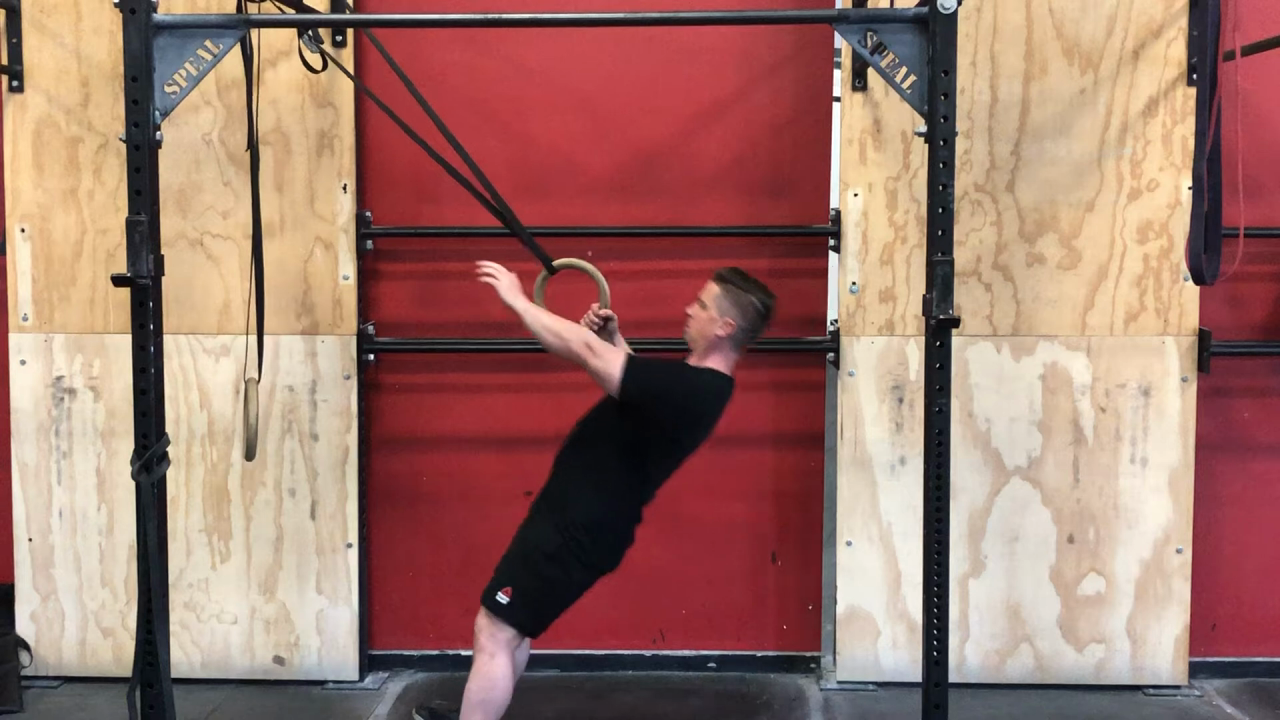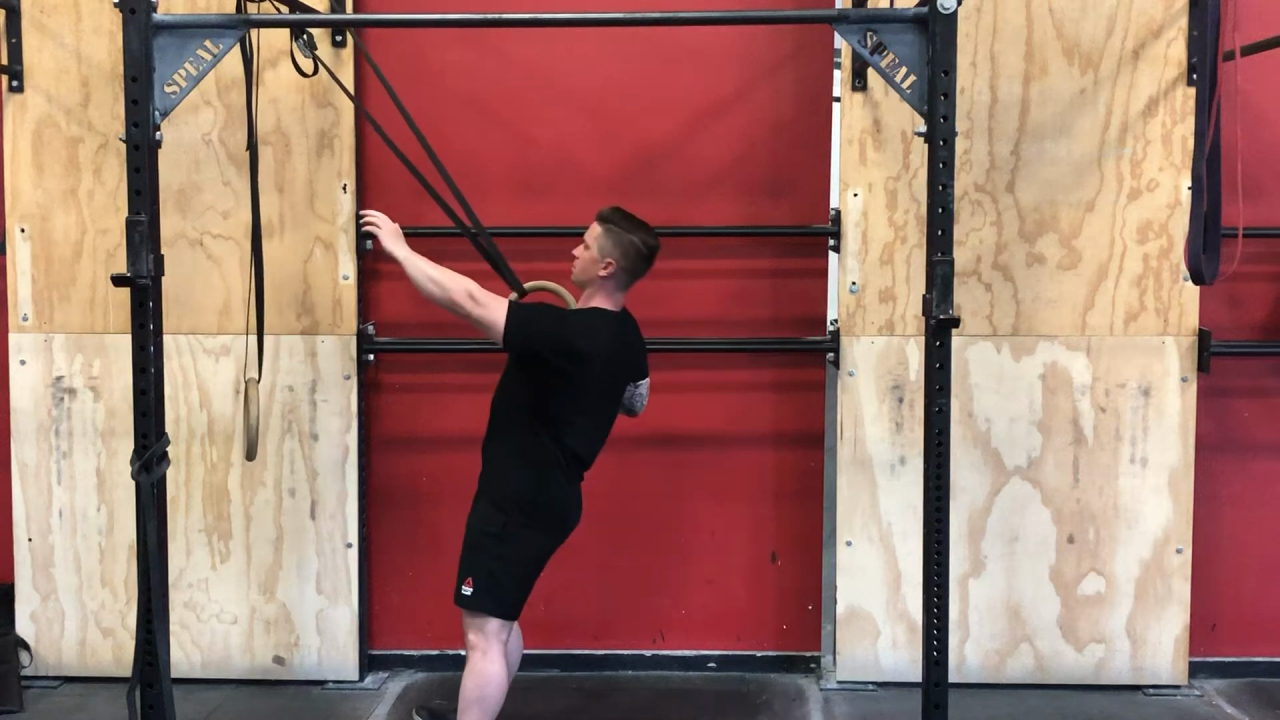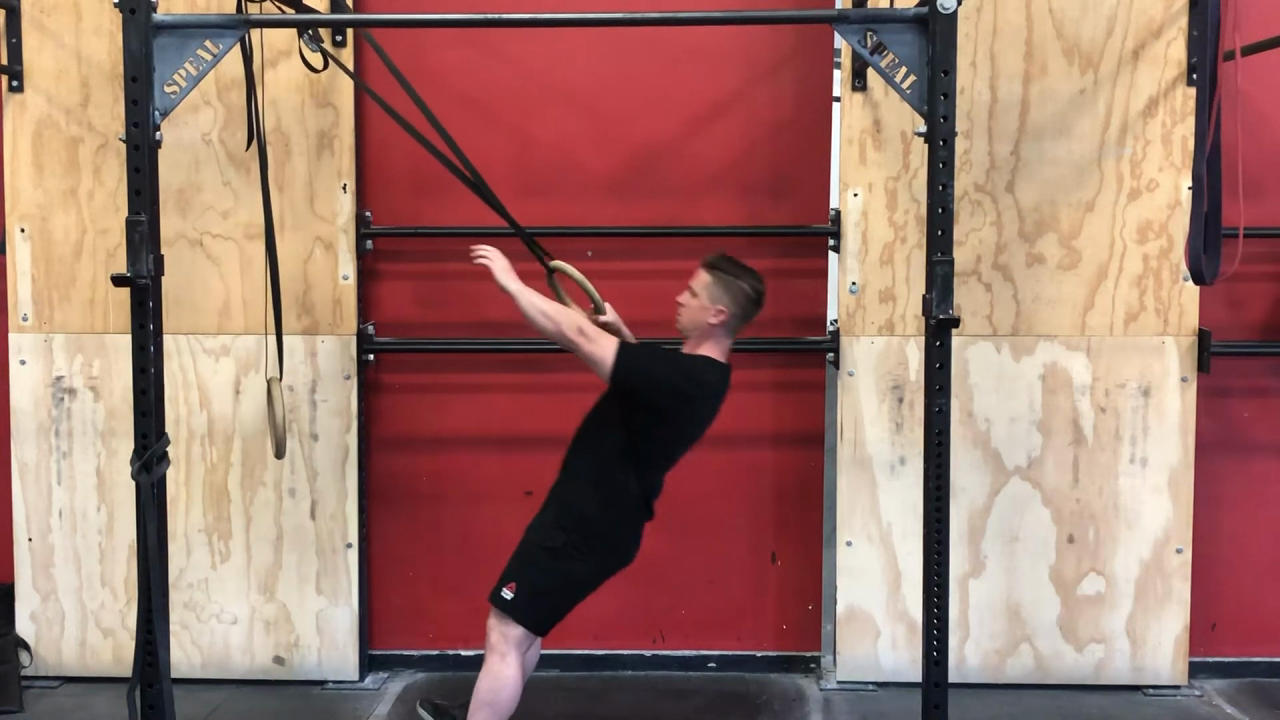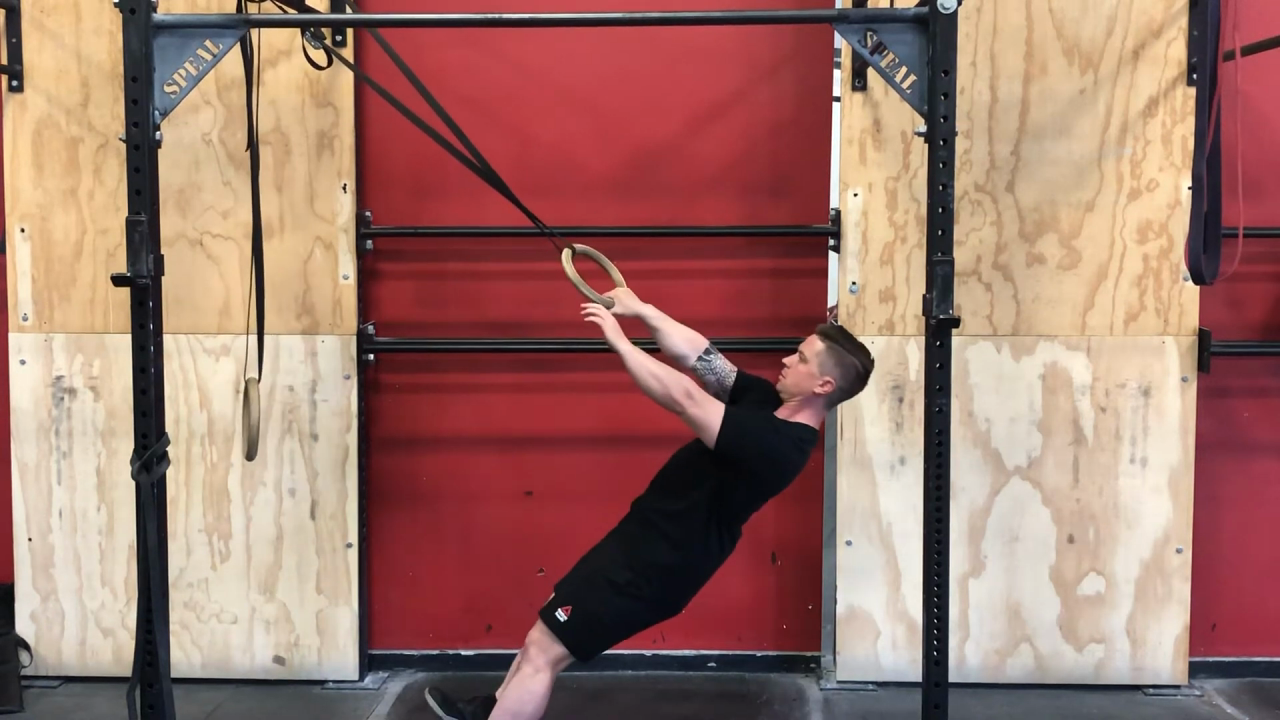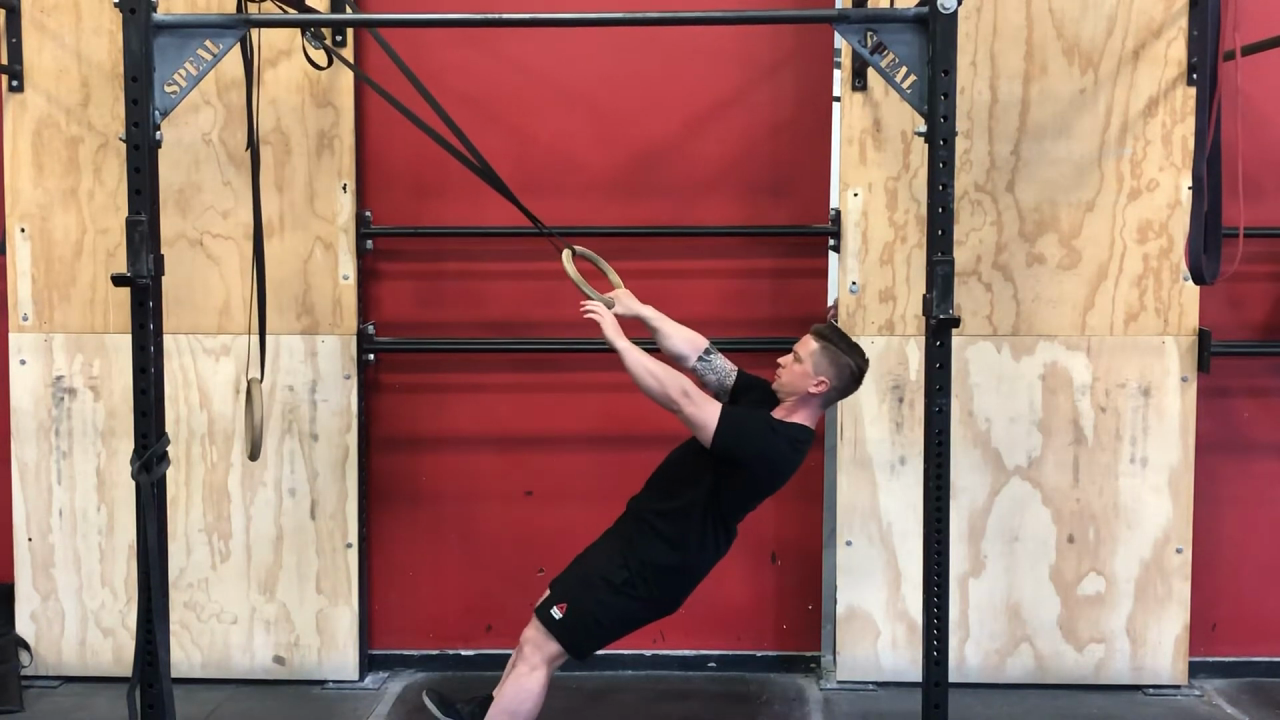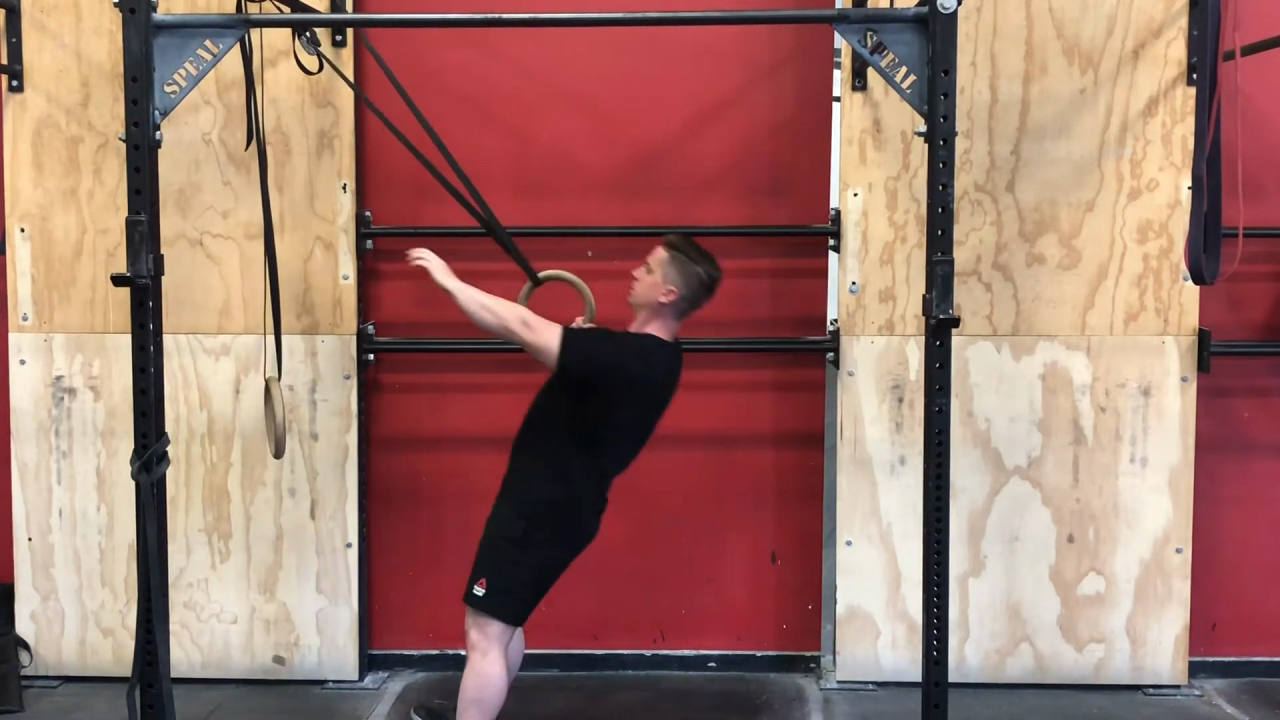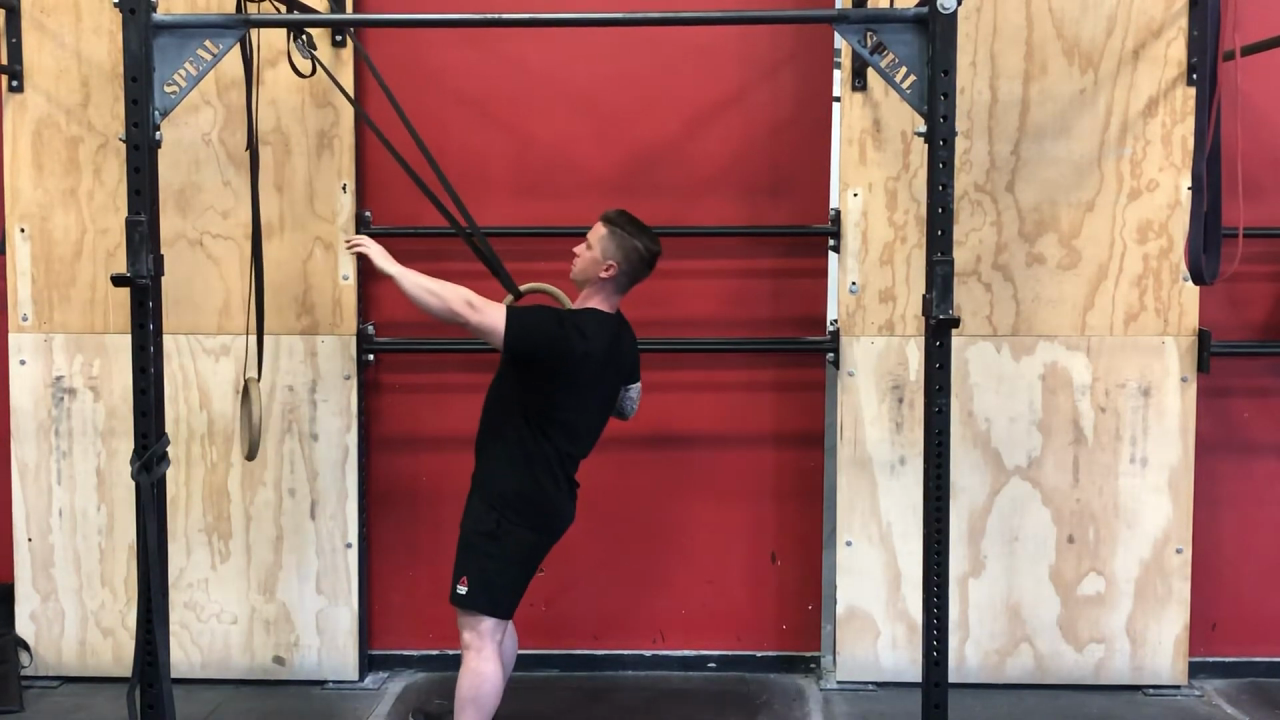
dt=0.7s
person 1, frame 1
left shoulder: (688, 391)
right shoulder: (698, 379)
left elbow: (586, 352)
right elbow: (644, 381)
left wrist: (515, 299)
right wrist: (614, 336)
left hip: (577, 526)
right hip: (581, 515)
left knee: (495, 634)
right knee: (512, 625)
person 1, frame 2
left shoulder: (571, 332)
right shoulder: (623, 334)
left elbow: (469, 300)
right elbow: (636, 403)
left wrist: (399, 249)
left hip: (521, 500)
right hip: (540, 495)
left knee: (484, 632)
right knee: (500, 621)
person 1, frame 3
left shoulder: (682, 377)
right shoulder: (700, 370)
left elbow: (580, 338)
left wrist: (510, 281)
right wrist: (617, 326)
left hip: (586, 524)
right hip: (596, 514)
left knee: (505, 635)
right knee: (521, 625)
person 1, frame 4
left shoulder: (776, 445)
right shoulder: (769, 404)
left elbow: (683, 399)
right elbow: (698, 356)
left wrist: (618, 339)
right wrist: (639, 310)
left hip: (653, 564)
right hip: (648, 540)
left knee: (542, 650)
right knee: (551, 620)
person 1, frame 5
left shoulder: (773, 444)
right shoulder: (768, 405)
left elbow: (681, 397)
right elbow: (699, 356)
left wrist: (616, 338)
right wrist: (641, 312)
left hip: (649, 561)
right hip: (644, 538)
left knee: (537, 647)
right knee: (544, 621)
person 1, frame 6
left shoulder: (628, 358)
right shoulder: (655, 354)
left elbow: (523, 328)
left wrist: (448, 279)
right wrist: (589, 340)
left hip: (542, 509)
right hip: (557, 501)
left knee: (486, 634)
right knee: (502, 623)
person 1, frame 7
left shoulder: (567, 334)
right shoulder: (615, 337)
left elbow: (466, 309)
right elbow: (627, 405)
left wrist: (390, 265)
left hip: (513, 501)
right hip: (536, 495)
left knee: (479, 632)
right knee: (495, 621)
